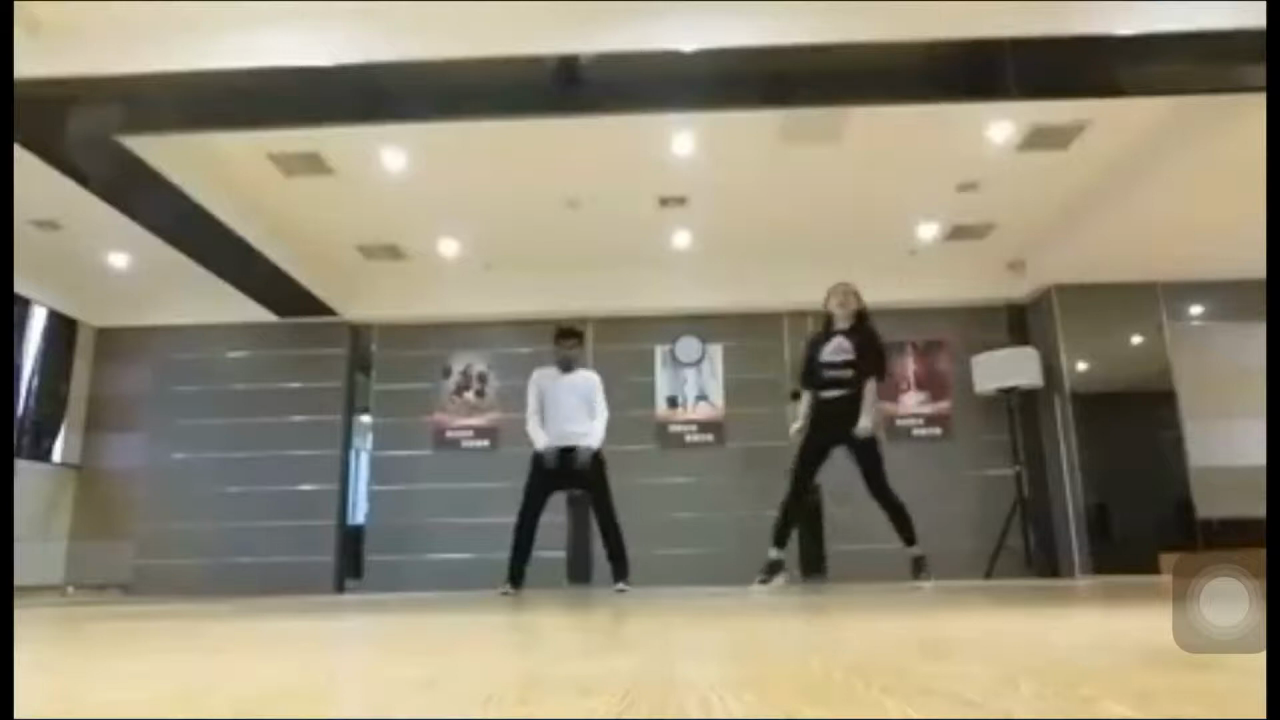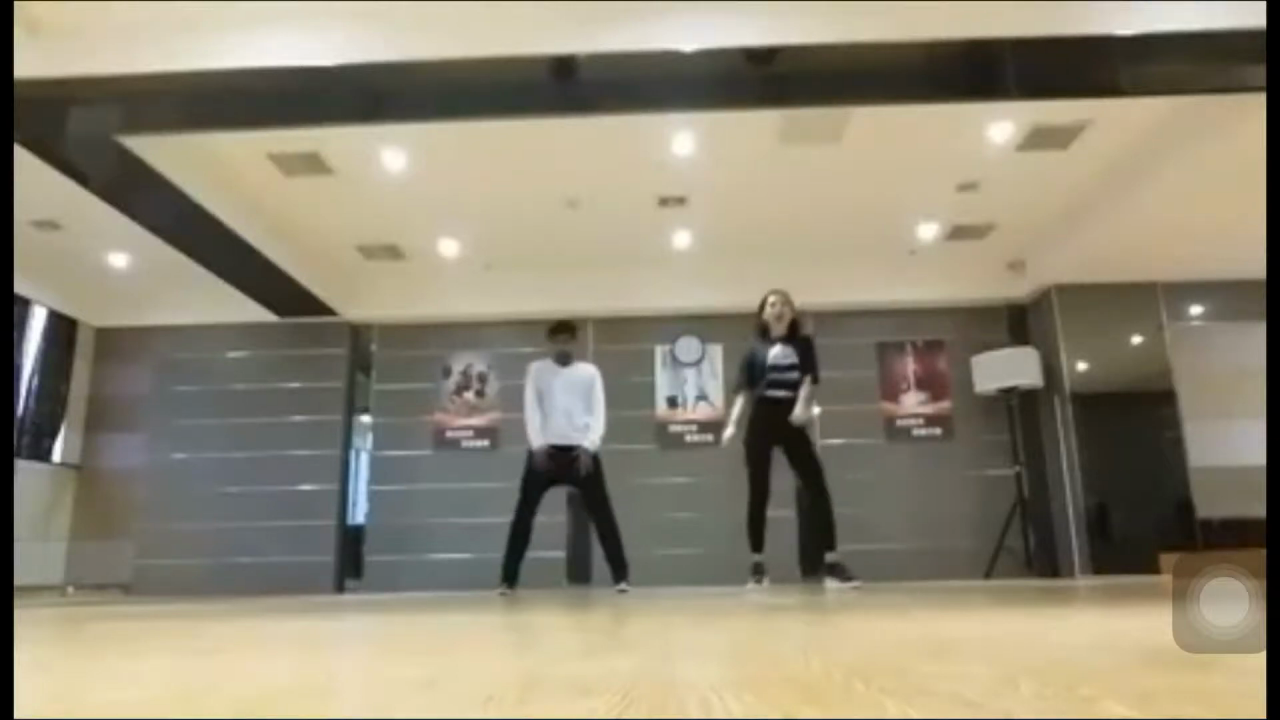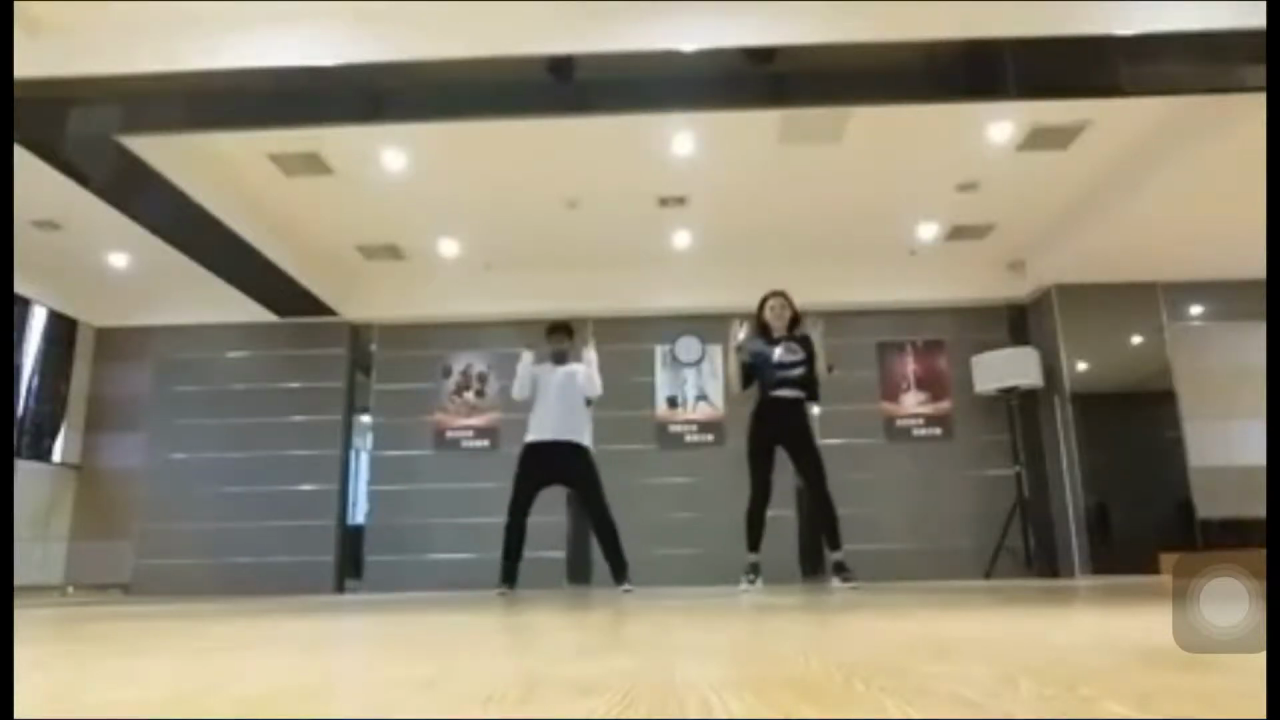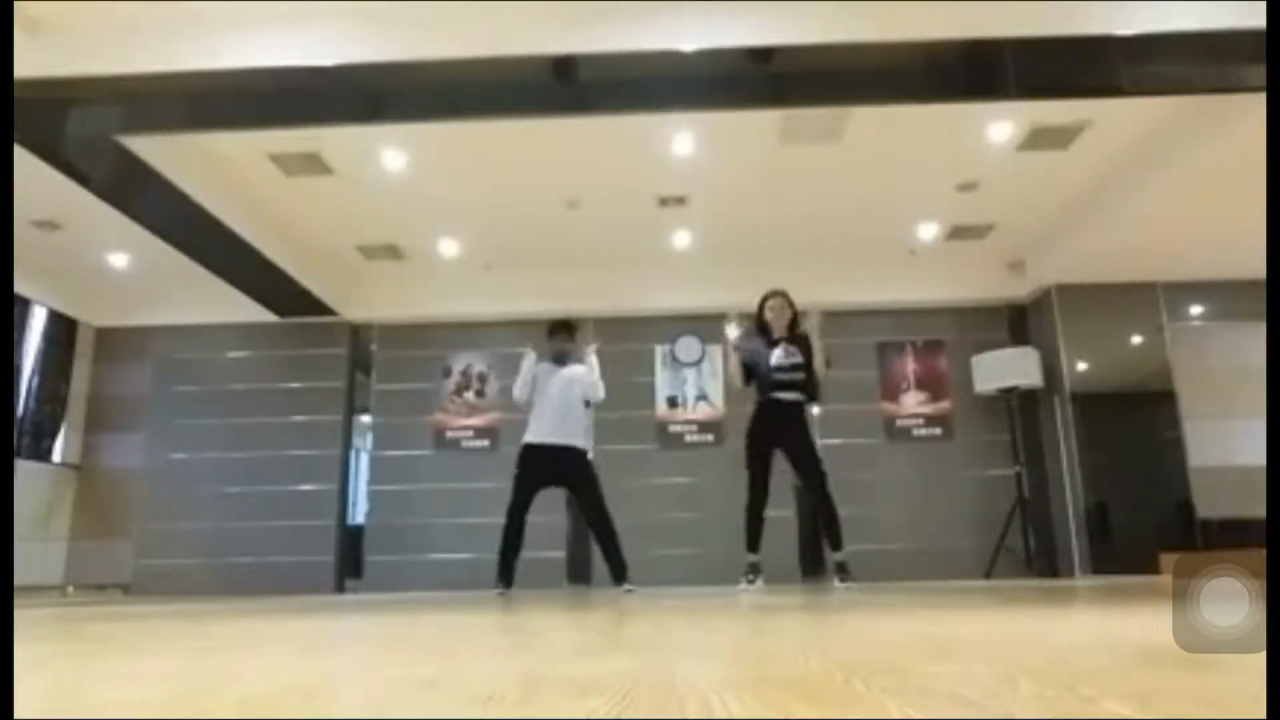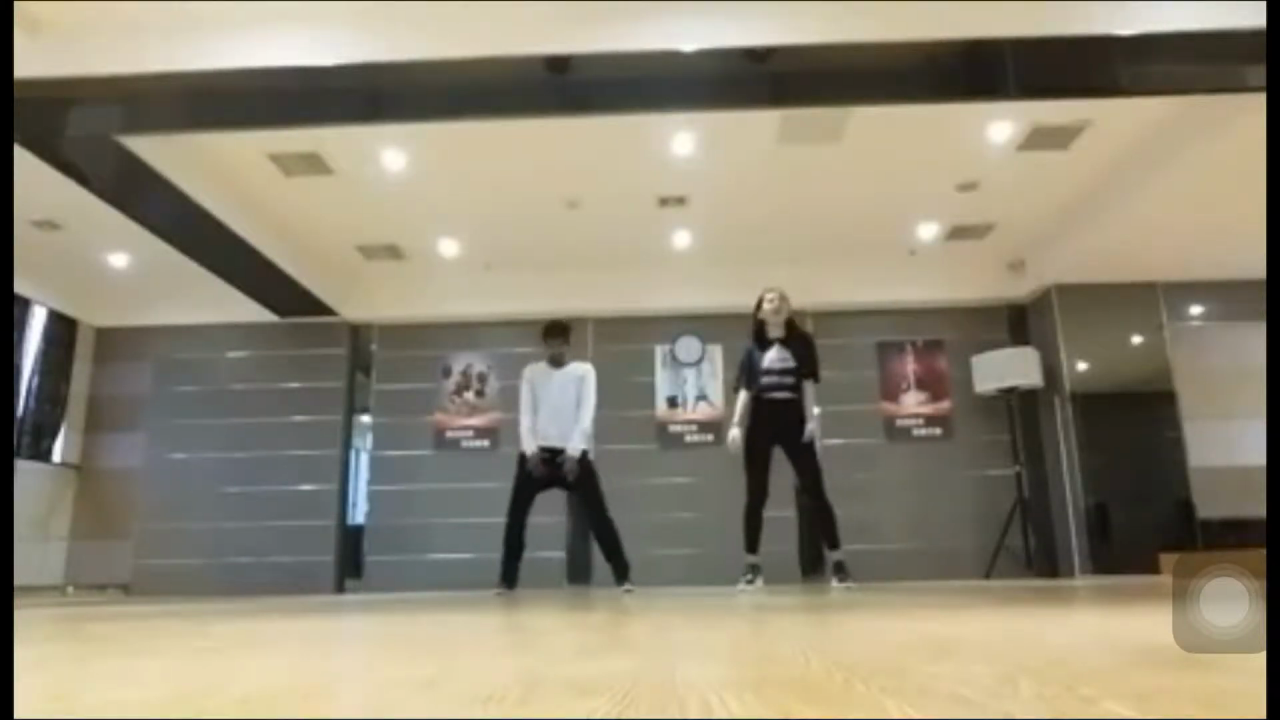
dt=0.7s
person 1, frame 1
left shoulder: (866, 336)
right shoulder: (819, 340)
left elbow: (871, 377)
right elbow: (807, 385)
left wrist: (868, 415)
right wrist: (802, 420)
left hip: (853, 417)
right hip: (822, 419)
left knee: (879, 488)
right knee: (798, 489)
left ankle: (916, 558)
right ankle: (775, 560)
person 1, frame 2
left shoulder: (803, 343)
right shoulder: (756, 349)
left elbow: (808, 379)
right elbow: (744, 389)
left wrist: (802, 406)
right wrist: (731, 423)
left hip: (793, 422)
right hip: (760, 422)
left knee: (817, 489)
right knee: (758, 494)
left ankle: (831, 563)
right ankle: (757, 565)
person 1, frame 3
left shoulder: (804, 342)
right shoulder: (754, 346)
left elbow: (821, 378)
right elbow: (737, 386)
left wrist: (819, 345)
right wrist: (736, 348)
left hip: (796, 421)
right hip: (765, 422)
left knee: (818, 489)
right knee: (759, 494)
left ankle: (837, 562)
right ankle: (752, 566)
person 1, frame 4
left shoulder: (804, 342)
right shoulder: (754, 345)
left elbow: (820, 373)
right elbow: (739, 383)
left wrist: (815, 337)
right wrist: (733, 347)
left hip: (795, 423)
right hip: (764, 423)
left knee: (818, 491)
right knee: (757, 494)
left ankle: (839, 562)
right ankle: (752, 566)
person 1, frame 5
left shoulder: (802, 342)
right shoulder: (753, 350)
left elbow: (809, 383)
right elbow: (745, 389)
left wrist: (812, 418)
right wrist: (736, 425)
left hip: (793, 421)
right hip: (760, 422)
left knee: (814, 492)
right knee: (755, 495)
left ankle: (837, 562)
right ankle: (752, 566)
person 2, frame 1
left shoulder: (591, 379)
right shoulder: (540, 377)
left elbow: (600, 415)
right elbow: (532, 417)
left wrist: (589, 445)
right wrist: (543, 445)
left hip: (584, 452)
right hip: (549, 453)
left knee: (605, 512)
right knee: (528, 513)
left ankle: (621, 575)
right ankle: (514, 578)
person 2, frame 2
left shoulder: (590, 372)
right shoulder: (537, 369)
left elbow: (598, 413)
right elbow: (531, 410)
left wrist: (588, 447)
right wrist: (539, 446)
left hip: (581, 450)
right hip: (545, 450)
left knee: (602, 512)
right knee: (524, 512)
left ankle: (620, 575)
right ankle: (508, 578)
person 2, frame 3
left shoulder: (581, 371)
right shoulder: (537, 372)
left elbow: (594, 392)
right elbow: (519, 394)
left wrist: (589, 356)
right wrist: (526, 359)
left hip: (574, 449)
right hip: (537, 448)
left knee: (598, 511)
right knee: (517, 512)
left ankle: (621, 574)
right ankle: (507, 578)
person 2, frame 4
left shoulder: (583, 372)
right shoulder: (537, 371)
left elbow: (597, 396)
right elbow: (520, 396)
left wrist: (591, 359)
right wrist: (529, 360)
left hip: (572, 452)
right hip: (536, 449)
left knee: (597, 514)
right knee: (516, 512)
left ankle: (621, 576)
right ankle: (504, 578)
person 2, frame 5
left shoulder: (584, 371)
right shoulder: (531, 373)
left elbow: (586, 415)
right elbow: (526, 415)
left wrist: (574, 452)
right wrist: (530, 450)
left hip: (572, 453)
right hip: (537, 453)
left knee: (597, 514)
right knee: (516, 514)
left ankle: (622, 575)
right ankle: (507, 579)
